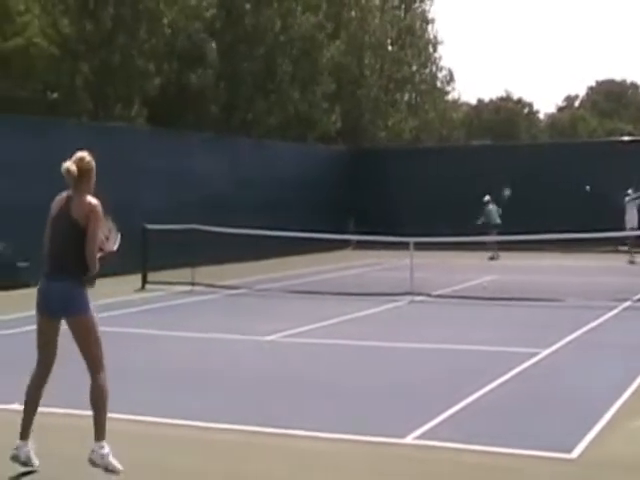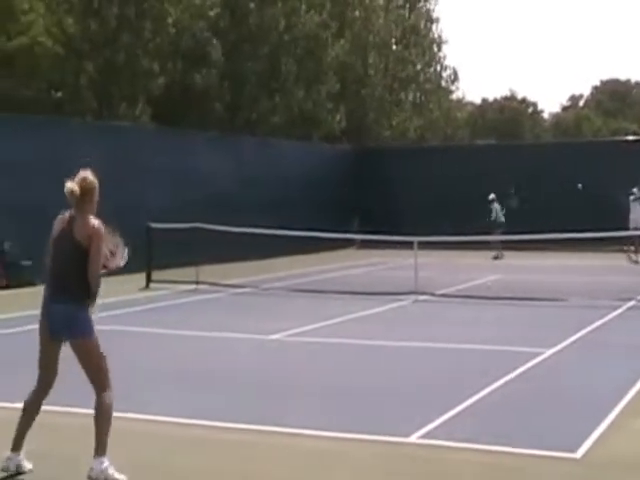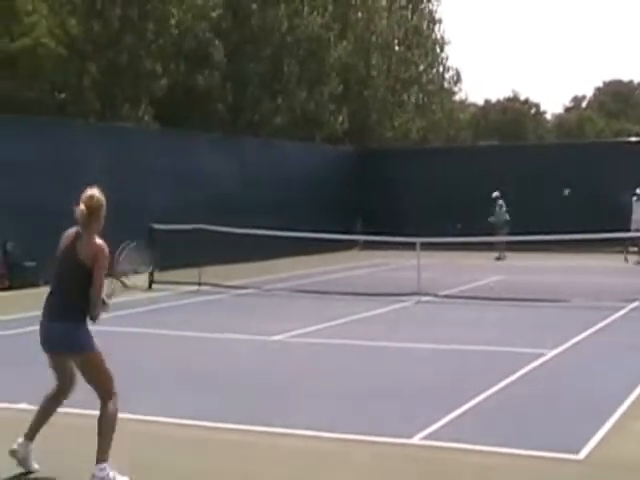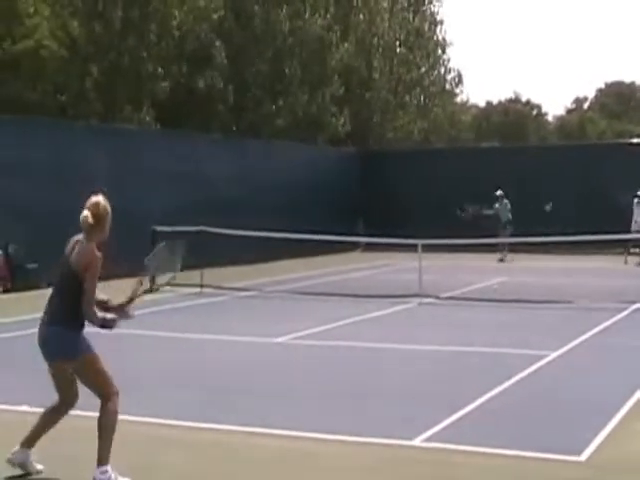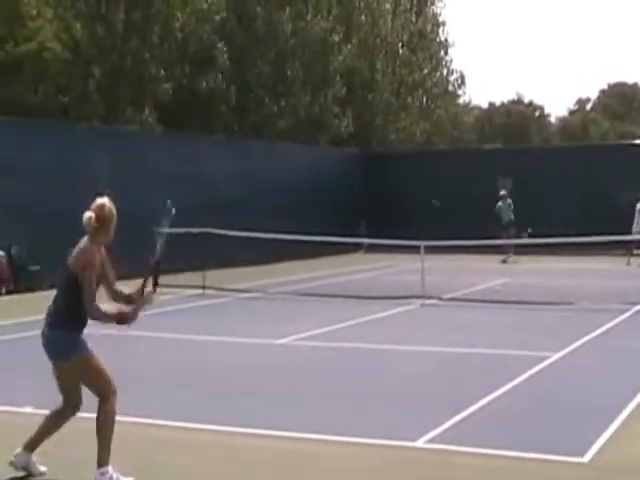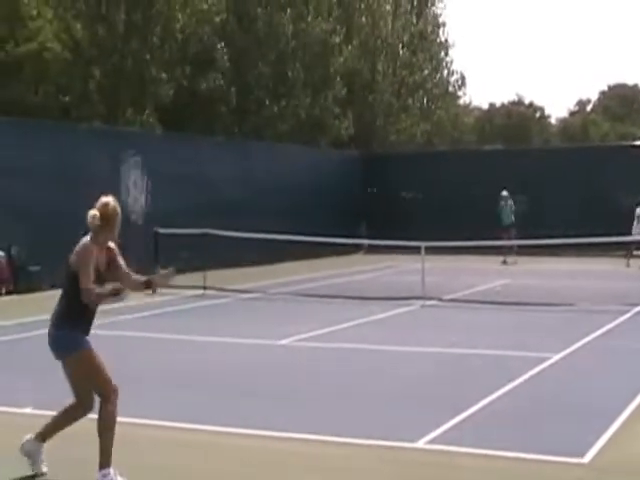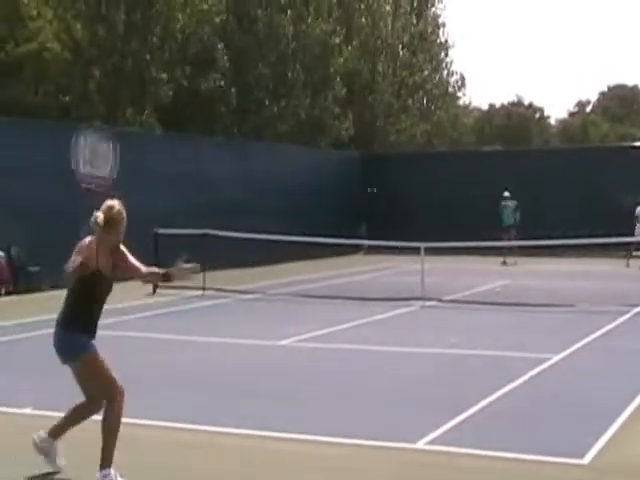
dt=0.1s
person 1, frame 1
left shoulder: (58, 202)
right shoulder: (91, 205)
left elbow: (48, 246)
right elbow: (91, 257)
right wrist: (89, 272)
left hip: (47, 288)
right hip: (70, 291)
left knee: (42, 368)
right knee: (97, 369)
left ankle: (22, 446)
right ankle: (100, 449)
person 1, frame 2
left shoulder: (60, 221)
right shoulder: (94, 226)
left elbow: (51, 267)
right elbow: (94, 277)
right wrist: (91, 295)
left hip: (50, 308)
right hip: (74, 312)
left knee: (44, 384)
right knee: (103, 387)
person 1, frame 3
left shoulder: (68, 236)
right shoulder: (99, 247)
right elbow: (95, 301)
left wrist: (95, 302)
right wrist: (99, 306)
left hip: (49, 326)
right hip: (71, 329)
left knee: (63, 388)
right knee: (109, 396)
left ankle: (24, 444)
person 1, frame 4
left shoulder: (76, 242)
right shoulder: (92, 255)
right elbow: (88, 309)
left wrist: (112, 305)
right wrist: (108, 320)
left hip: (47, 332)
right hip: (67, 335)
left knee: (68, 399)
right knee: (110, 395)
left ankle: (22, 452)
person 1, frame 5
left shoulder: (99, 250)
right shoulder: (90, 255)
left elbow: (112, 291)
right elbow: (90, 309)
left wrist: (133, 299)
right wrist: (122, 316)
left hip: (56, 333)
right hip: (63, 335)
left knee: (72, 403)
right knee: (108, 393)
left ankle: (25, 454)
person 1, frame 6
left shoulder: (109, 249)
right shoulder: (87, 248)
left elbow: (129, 279)
right elbow: (89, 296)
left wrist: (150, 282)
right wrist: (116, 287)
left hip: (67, 332)
right hip: (68, 333)
left knee: (83, 402)
right knee: (109, 394)
left ankle: (34, 443)
person 1, frame 7
left shoulder: (117, 252)
right shoulder: (87, 246)
left elbow: (144, 272)
right elbow: (71, 273)
left wrist: (169, 274)
right wrist: (78, 265)
left hip: (80, 335)
right hip: (71, 336)
left knee: (95, 400)
right knee: (115, 394)
left ankle: (48, 439)
